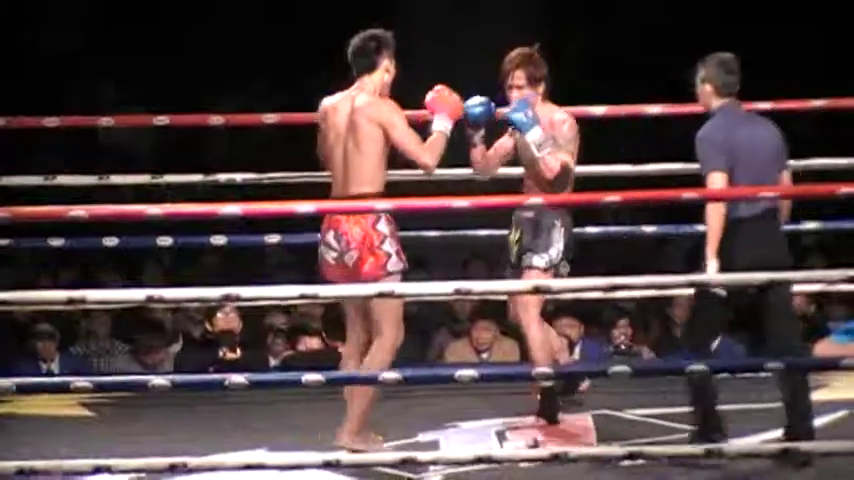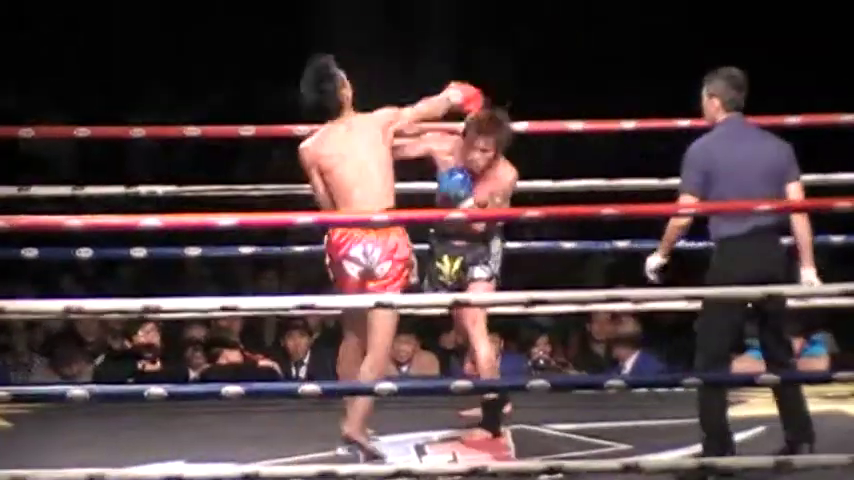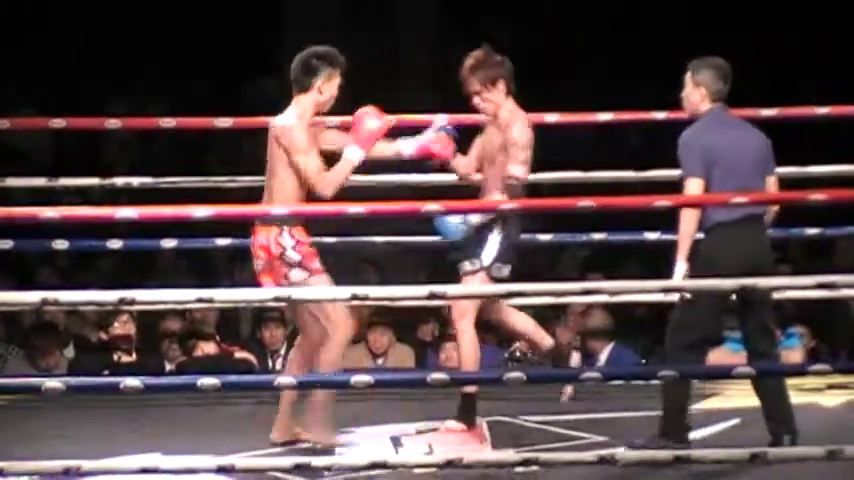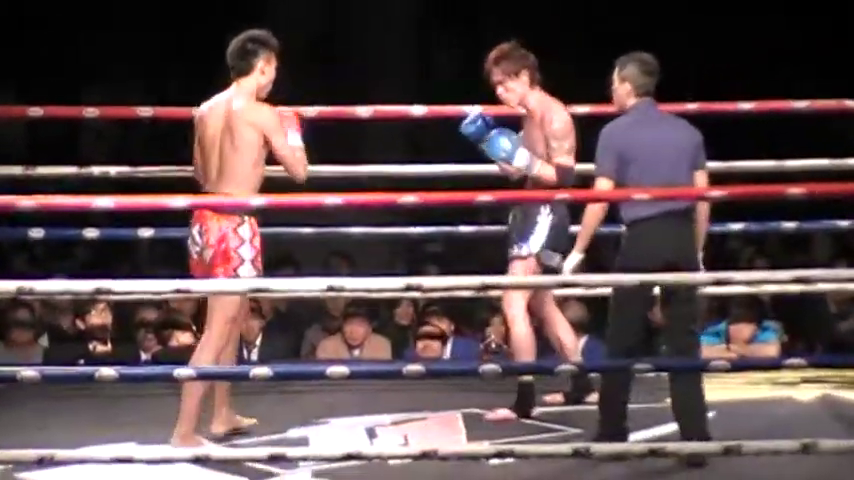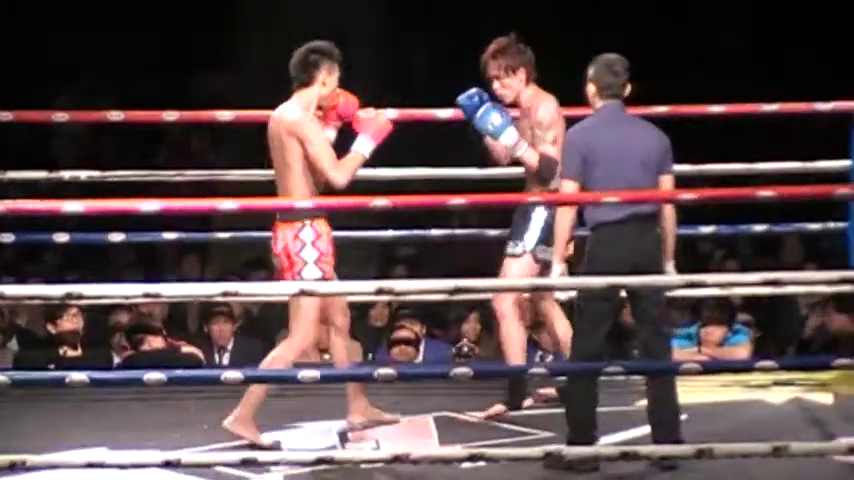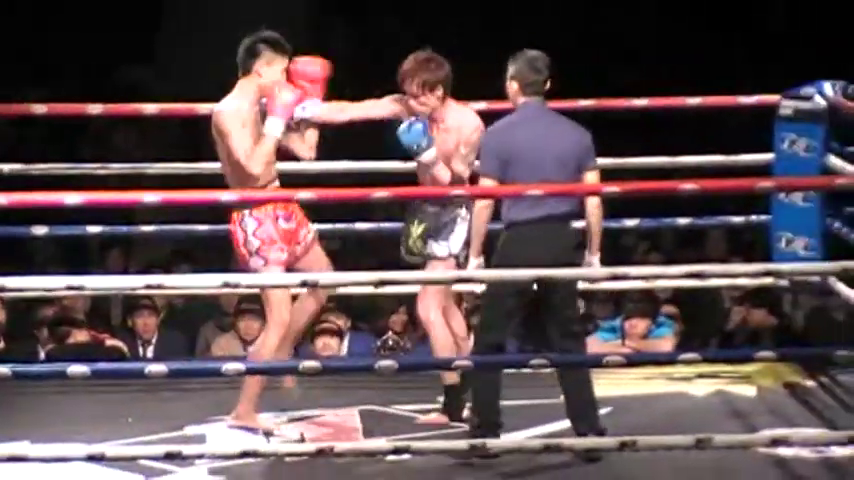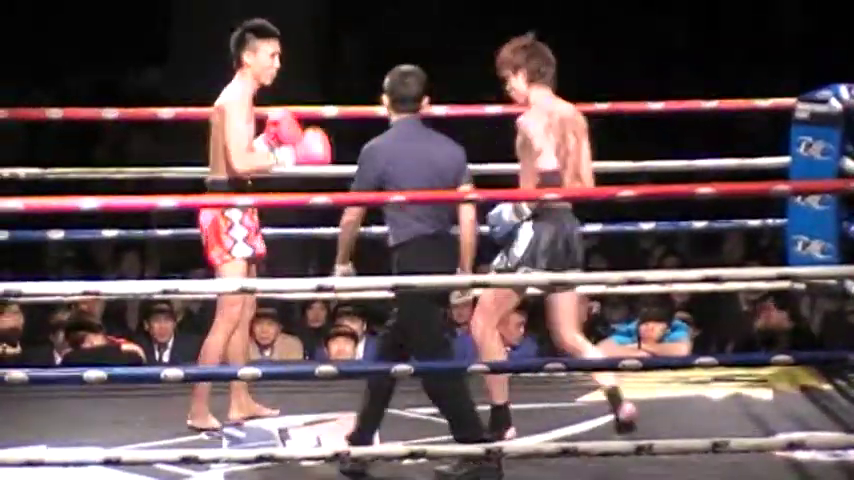
dt=0.7s
person 1, frame 1
left shoulder: (328, 106)
right shoulder: (381, 108)
right elbow: (427, 160)
right wrist: (443, 121)
left hip: (336, 225)
right hip: (369, 225)
left knee: (357, 336)
right knee: (388, 335)
left ankle: (355, 428)
right ankle: (352, 430)
person 1, frame 2
left shoulder: (309, 149)
right shoulder: (381, 121)
left elbow: (327, 205)
right elbow: (428, 109)
right wrist: (454, 94)
left hip: (346, 240)
right hip: (387, 239)
left knee: (354, 334)
right knee: (379, 343)
left ankle: (354, 416)
right ankle: (356, 422)
person 1, frame 3
left shoulder: (299, 125)
right shoulder: (290, 127)
left elbow: (357, 146)
right elbow: (325, 187)
left wrist: (417, 145)
right wrist: (357, 148)
left hip: (282, 237)
right hip: (280, 239)
left knee: (312, 333)
right knee: (341, 326)
left ankle: (284, 426)
right ankle: (317, 420)
person 1, frame 4
left shoulder: (206, 110)
right shoulder: (260, 113)
right elbow: (299, 172)
right wrist: (292, 133)
left hip: (206, 221)
right hip: (234, 225)
left knee: (226, 324)
right knee: (218, 333)
left ankle: (222, 415)
right ankle: (186, 432)
person 1, frame 5
left shoulder: (282, 116)
right shoulder: (301, 120)
right elbow: (337, 177)
left wrist: (331, 126)
right wrist: (367, 139)
left hip: (297, 228)
right hip: (304, 230)
left knee: (339, 320)
right knee: (301, 338)
left ankle: (358, 409)
right ankle: (243, 416)
person 1, frame 6
left shoulder: (262, 105)
right shoulder: (228, 111)
left elbow: (305, 148)
right elbow: (254, 167)
left wrist: (311, 99)
right wrist: (279, 119)
left hip: (280, 209)
right hip: (255, 216)
left knee: (322, 285)
right knee: (280, 320)
left ankle: (276, 362)
right ankle: (245, 411)
person 1, frame 7
left shoulder: (235, 99)
right shoulder: (234, 102)
right elbow: (239, 163)
left wrist: (270, 139)
right wrist: (293, 155)
left hip: (234, 209)
right hip: (229, 210)
left knee: (245, 311)
right knee: (229, 316)
left ankle: (241, 401)
right ankle: (199, 409)
person 2, frame 1
left shoulder: (713, 133)
right shoulder: (769, 129)
left elbow: (717, 198)
right elbow: (785, 193)
left wrist: (711, 257)
left hip: (739, 247)
right hip: (773, 242)
left knee: (697, 339)
right knee: (785, 344)
left ankle: (708, 431)
right ankle: (801, 437)
person 2, frame 2
left shoulder: (702, 149)
right shoulder: (777, 146)
left elbow: (684, 213)
right elbow: (798, 210)
left wrist: (660, 254)
right wrist: (807, 265)
left hip: (731, 256)
right hip: (771, 253)
left knee: (712, 356)
right knee: (778, 351)
left ankle: (717, 451)
right ankle: (800, 440)
person 2, frame 3
left shoulder: (695, 136)
right shoulder: (756, 136)
left elbow: (693, 202)
right elbow: (772, 200)
left wrist: (681, 259)
left hip: (720, 245)
right hip: (757, 244)
left knee: (684, 340)
right knee: (763, 342)
left ankle: (673, 434)
right ankle: (783, 432)
person 2, frame 4
left shoulder: (615, 132)
right shoulder: (687, 131)
left elbow: (600, 200)
right elbow: (702, 199)
left wrist: (578, 250)
right wrist: (697, 251)
left hip: (642, 240)
right hip: (682, 238)
left knee: (624, 342)
right knee: (684, 341)
left ankle: (612, 436)
right ankle: (694, 436)
person 2, frame 5
left shoulder: (580, 135)
right shoulder: (654, 135)
left elbow: (568, 203)
right elbow: (667, 204)
left wrist: (558, 259)
right wrist: (667, 258)
left hip: (606, 244)
right hip: (646, 243)
left knee: (587, 348)
right knee: (656, 343)
left ankle: (581, 446)
right ankle: (668, 441)
person 2, frame 6
left shoulder: (498, 135)
right shoulder: (576, 134)
left elbow: (485, 203)
right elbow: (593, 202)
left wrist: (474, 254)
right wrist: (593, 251)
left hip: (517, 243)
right hip: (560, 241)
left knee: (488, 339)
right knee: (568, 339)
left ankle: (485, 432)
right ankle: (588, 434)
person 2, frame 7
left shoulder: (377, 149)
right shoulder: (450, 149)
left elbow: (353, 215)
right elbow: (468, 218)
left wrist: (343, 262)
right wrist: (465, 272)
left hip: (413, 261)
right hip: (444, 258)
left knee: (435, 359)
right knee: (390, 352)
right ankle: (360, 445)
person 3, frame 1
left shoulder: (561, 122)
right shoulder: (519, 123)
left elbow: (560, 180)
right elbow: (483, 169)
left wrist: (533, 133)
right wrist: (476, 132)
left hip: (549, 222)
right hip: (525, 219)
left knee: (527, 311)
right knee: (520, 311)
left ankle: (548, 406)
person 3, frame 2
left shoulder: (505, 175)
right shoulder: (444, 147)
left elbow: (486, 227)
right elbow: (396, 150)
left wrist: (465, 201)
left hip: (480, 246)
right hip: (444, 242)
left knee: (474, 328)
right knee: (465, 326)
left ankle: (492, 419)
right ankle: (497, 397)
person 3, frame 3
left shoulder: (514, 127)
right shoulder: (492, 123)
left elbow: (511, 191)
right elbow: (470, 171)
left wrist: (468, 219)
left hip: (496, 226)
right hip: (488, 225)
left knee: (461, 314)
right knee: (496, 310)
left ankle: (466, 413)
person 3, frame 4
left shoulder: (554, 115)
right shoulder: (530, 116)
left elbow: (565, 177)
right elbow: (515, 171)
left wrist: (522, 158)
right wrist: (485, 141)
left hip: (546, 214)
right hip: (531, 212)
left knee: (513, 303)
right knee: (542, 304)
left ankle: (524, 399)
person 3, frame 5
left shoulder: (544, 107)
right shoulder: (526, 108)
left elbow: (547, 170)
right elbow: (503, 157)
left wrist: (509, 135)
right wrist: (481, 120)
left hip: (542, 211)
right hip: (538, 211)
left knee: (504, 302)
right knee: (542, 300)
left ankle: (516, 395)
person 3, frame 6
left shoulder: (470, 125)
right shoulder: (405, 107)
left elbow: (459, 184)
right elbow: (346, 112)
left wrist: (426, 152)
left hip: (455, 214)
right hip: (425, 210)
left knee: (428, 306)
right knee: (446, 303)
left ankle: (454, 403)
person 3, frame 7
left shoulder: (531, 119)
right shoulder: (574, 118)
left elbow: (551, 172)
right elbow: (586, 183)
left wrist: (517, 209)
left hip: (537, 230)
right hip: (566, 227)
left knee: (483, 324)
right knee: (569, 336)
left ankle: (500, 422)
right ankle: (618, 403)
